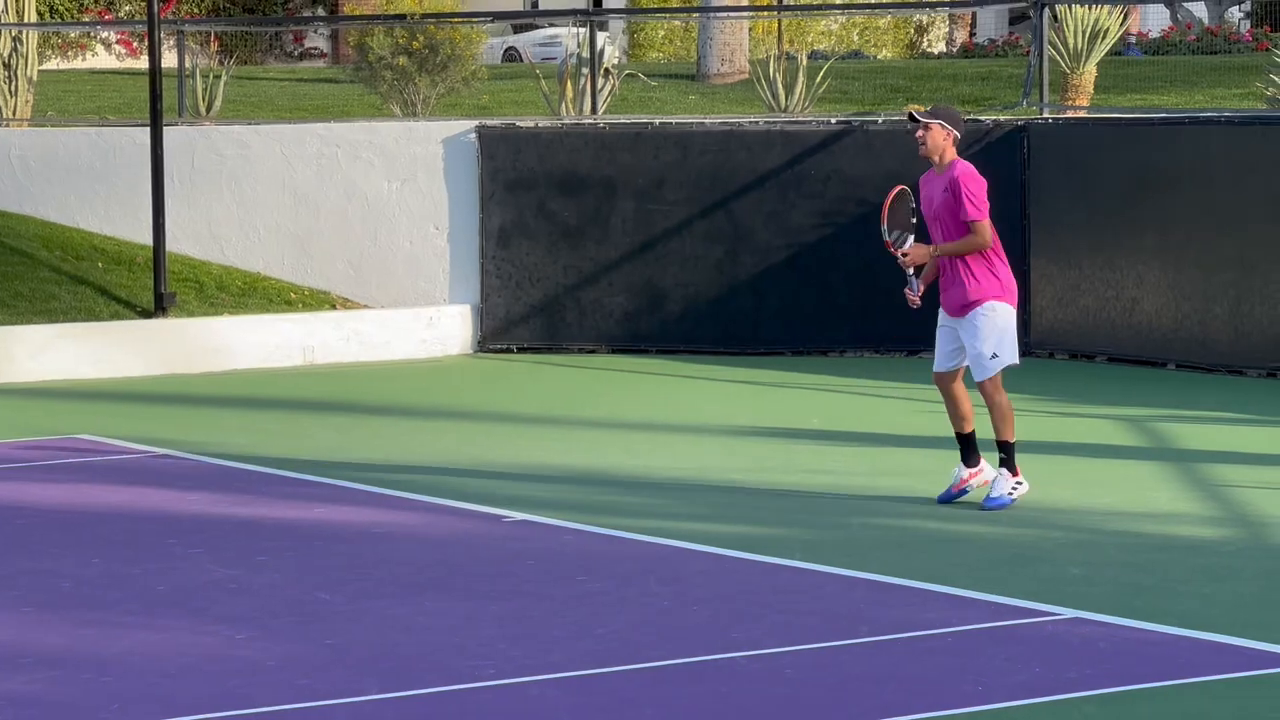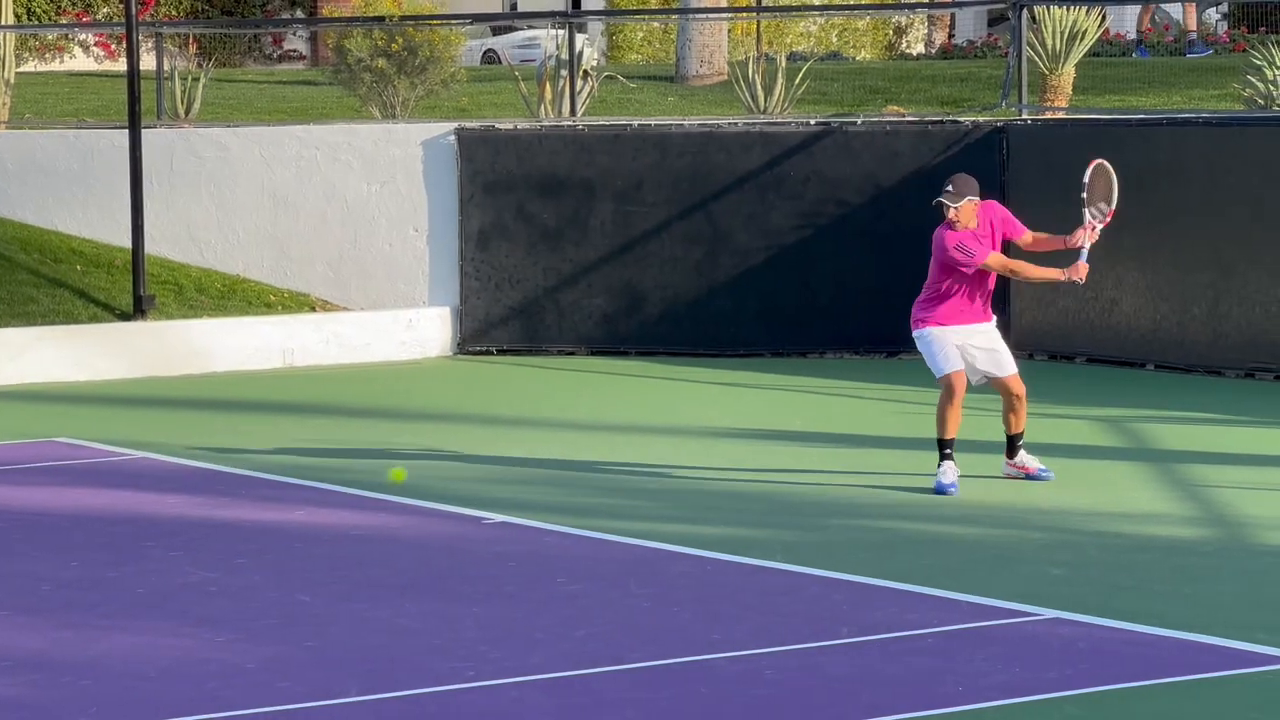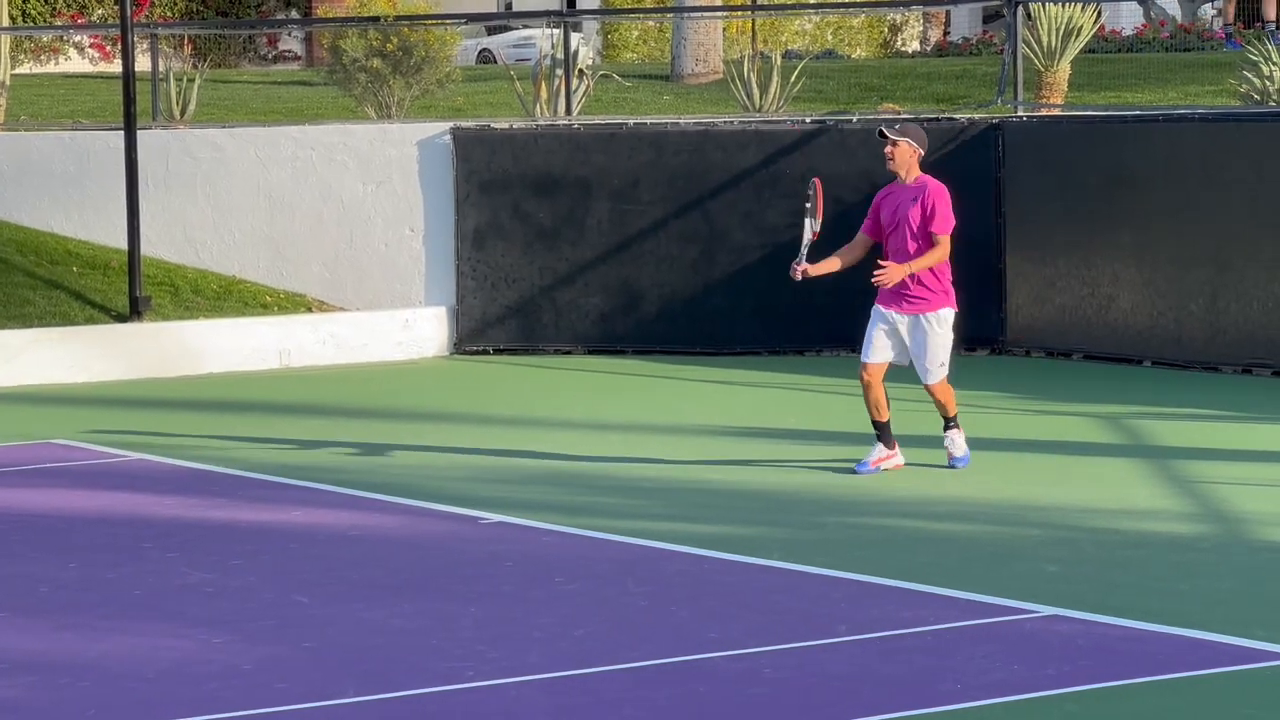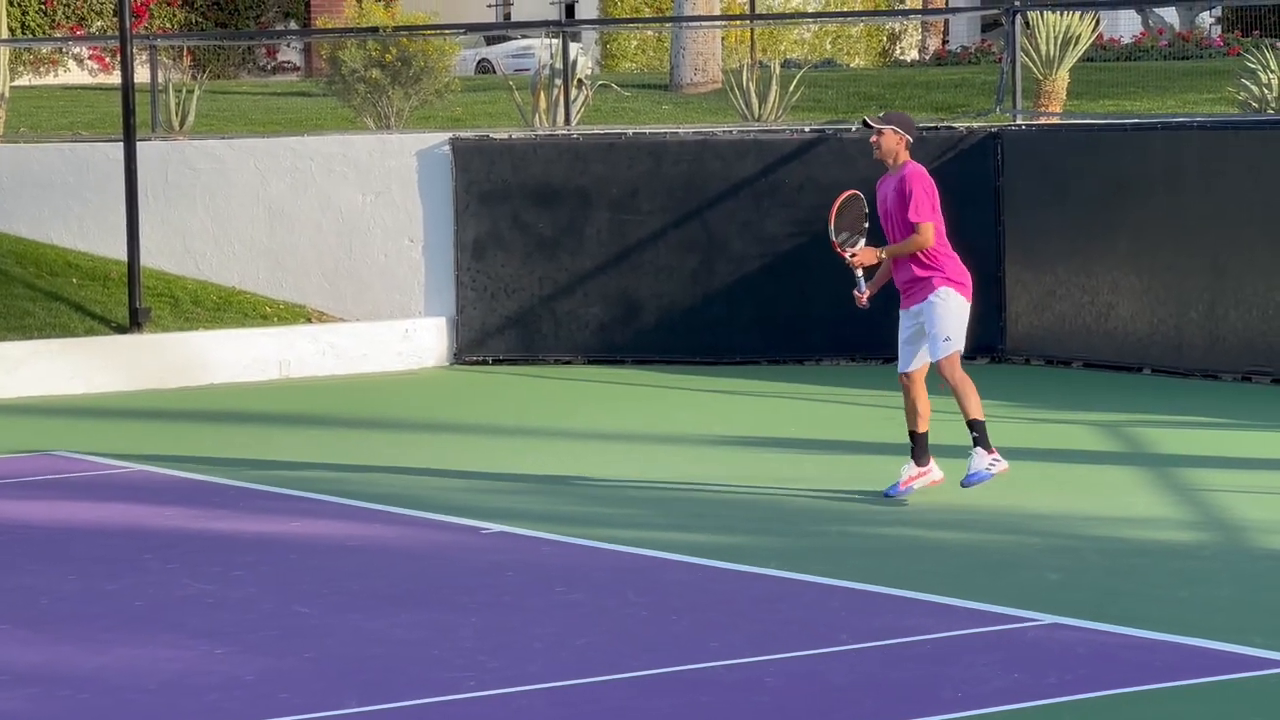
dt=1s
person 1, frame 1
left shoulder: (963, 176)
right shoulder: (926, 181)
left elbow: (982, 238)
left wrist: (929, 251)
right wrist: (921, 282)
left hip: (988, 297)
right hip: (954, 300)
left knee: (989, 384)
right knee: (947, 379)
left ankle: (1010, 473)
right ankle: (972, 465)
person 1, frame 2
left shoulder: (993, 212)
right shoulder: (948, 239)
left elbow: (1029, 241)
right elbow: (1010, 269)
left wrist: (1070, 240)
right wrist: (1065, 274)
left hip: (978, 323)
right hip: (935, 324)
left knee: (1016, 391)
right knee: (954, 385)
left ankle: (1014, 456)
right ankle: (946, 464)
person 1, frame 3
left shoulder: (934, 191)
right shoulder: (884, 196)
left elbow: (943, 249)
right elbow: (857, 248)
left wrist: (904, 269)
right wrist: (814, 269)
left hip: (931, 305)
right hip: (889, 304)
left knee: (934, 384)
right knee: (868, 374)
left ankle: (953, 431)
right ankle: (887, 447)
person 1, frame 4
left shoulder: (913, 177)
right shoulder: (884, 184)
left elbow: (925, 238)
left wrist: (877, 253)
right wrist: (872, 286)
left hip: (942, 286)
right hip: (912, 293)
left knee: (949, 366)
right knee: (910, 378)
left ankle: (985, 452)
right ankle: (921, 465)
